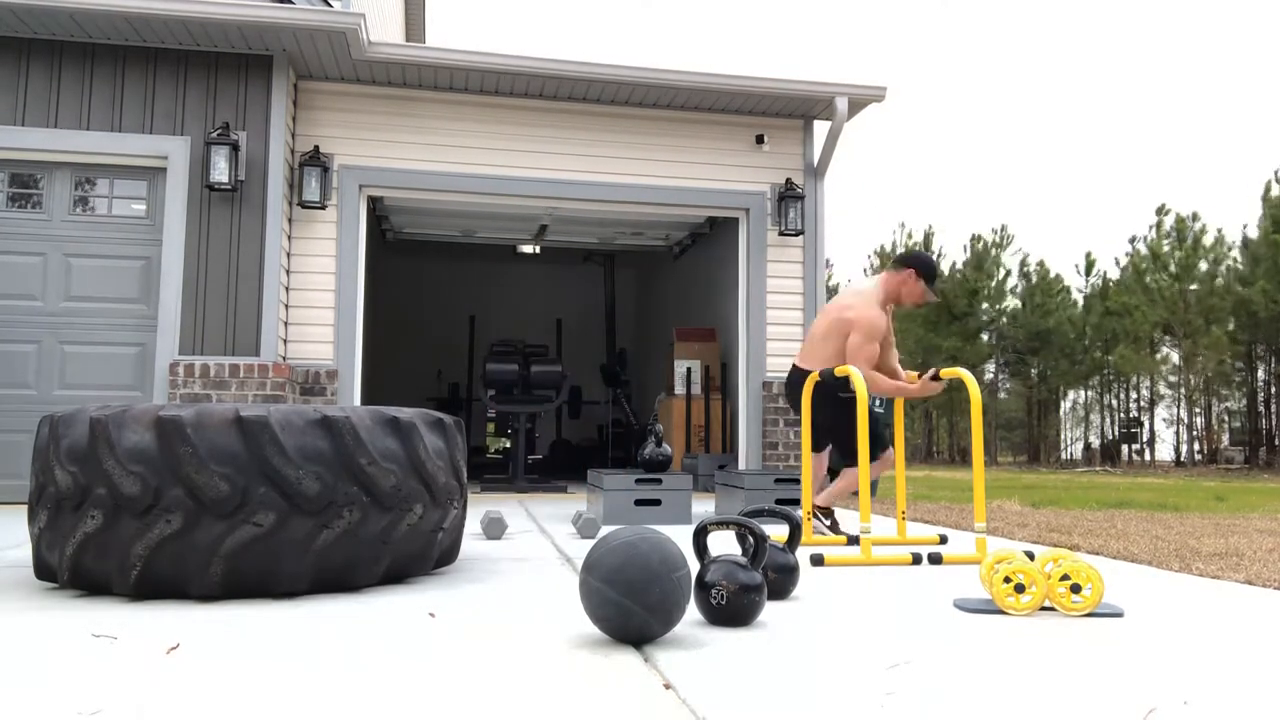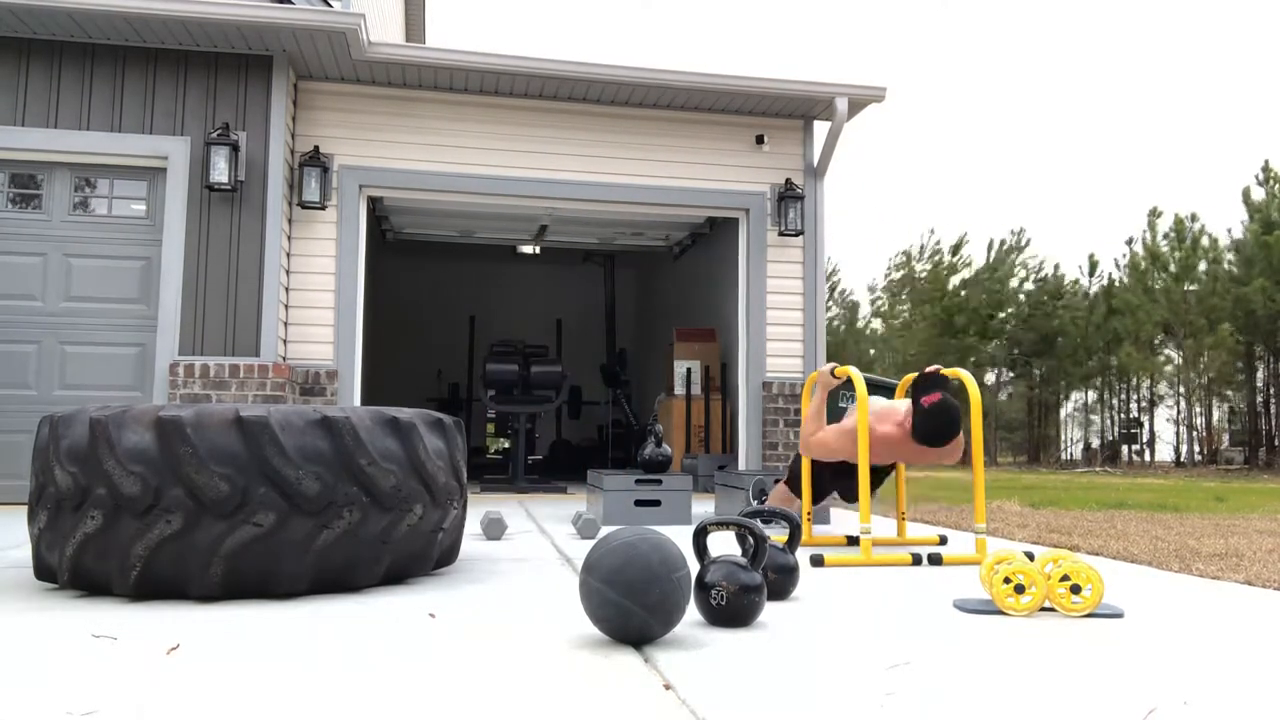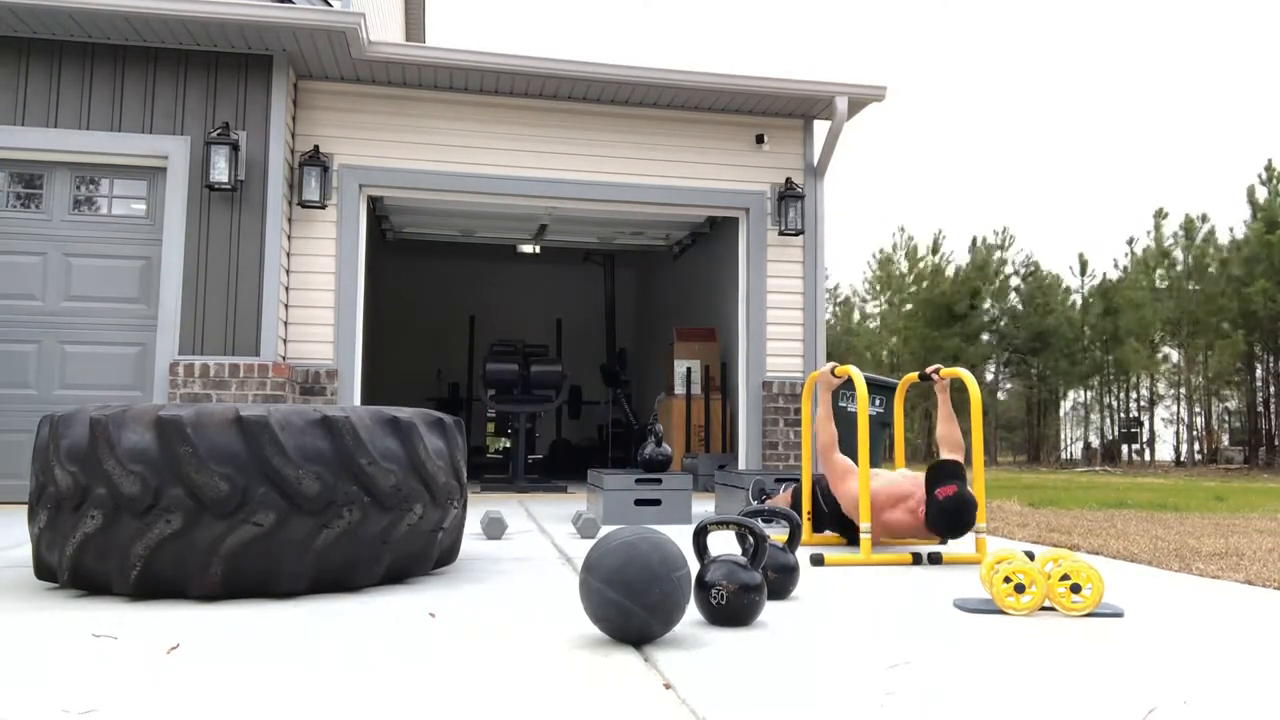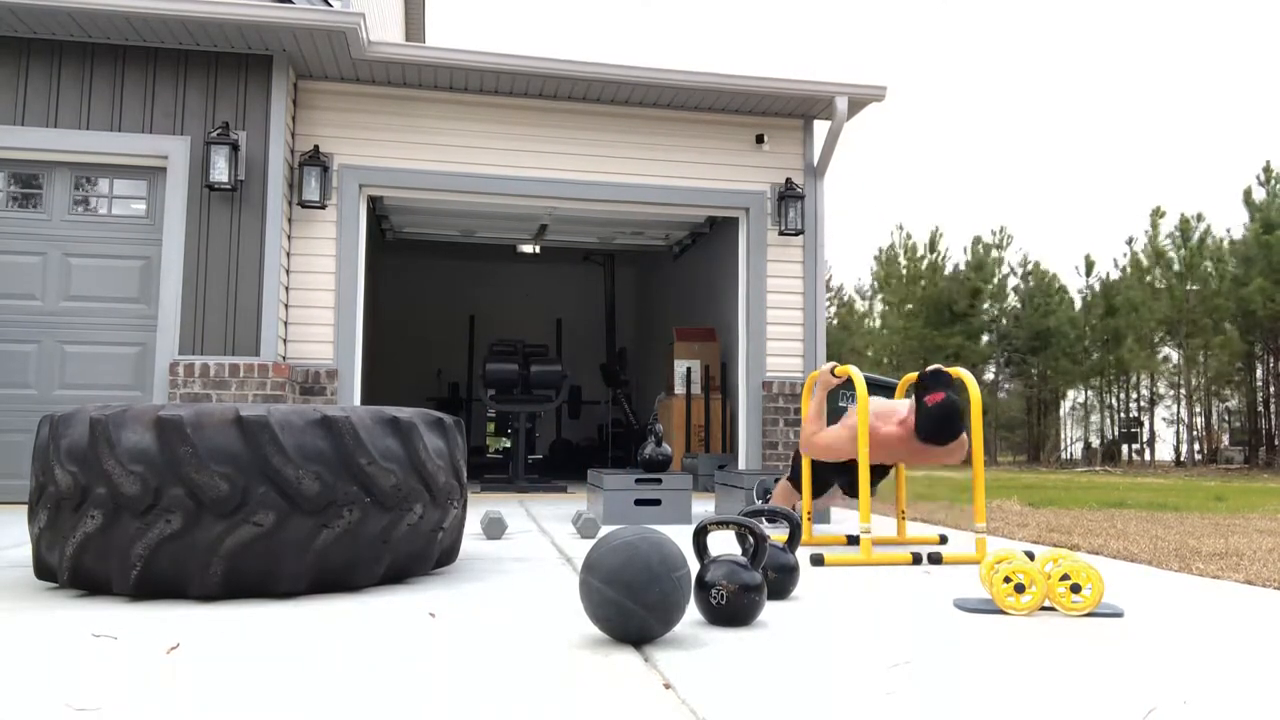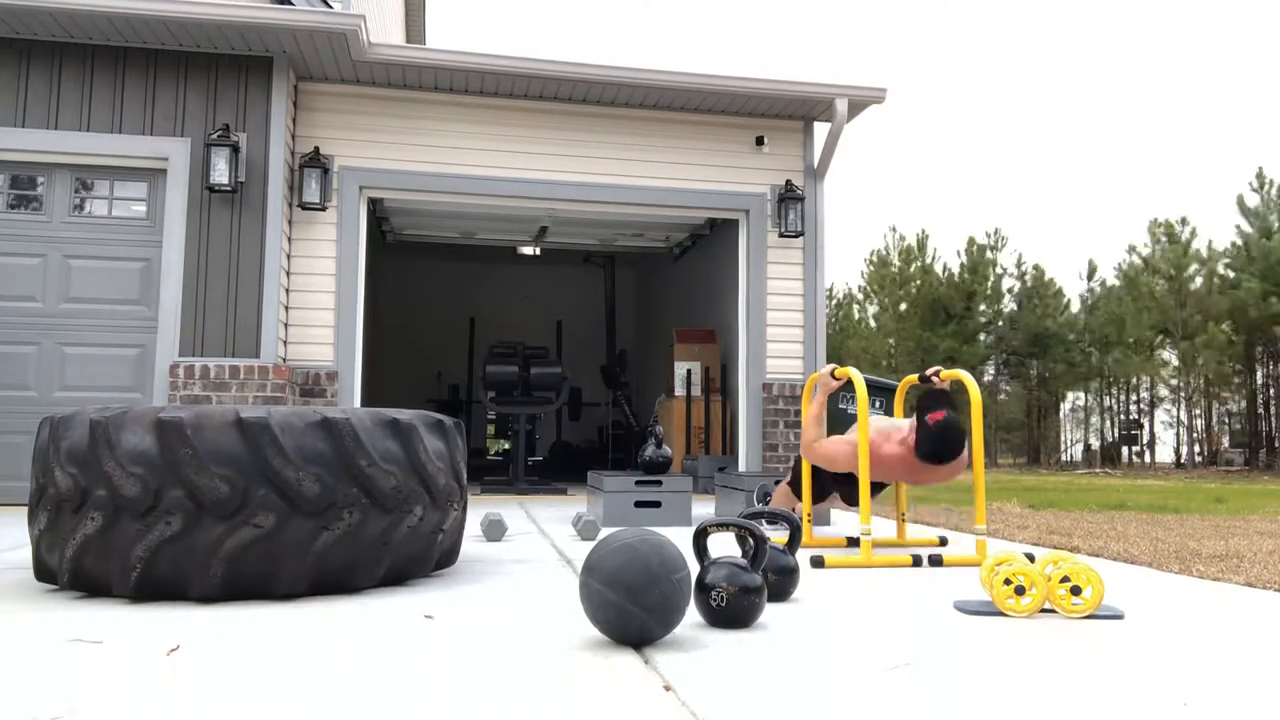
dt=0.4s
person 1, frame 1
right shoulder: (870, 313)
right elbow: (861, 377)
left wrist: (912, 383)
right wrist: (916, 392)
left hip: (801, 383)
right hip: (825, 388)
right knee: (880, 458)
right ankle: (821, 506)
person 1, frame 2
right shoulder: (952, 444)
left elbow: (808, 444)
left wrist: (822, 388)
right wrist: (943, 400)
left hip: (838, 462)
right hip: (872, 472)
left knee: (795, 489)
person 1, frame 3
right shoulder: (962, 505)
left elbow: (829, 454)
right elbow: (953, 451)
left wrist: (824, 391)
right wrist: (943, 394)
left hip: (835, 506)
left knee: (797, 497)
left ankle: (766, 506)
person 1, frame 4
left shoulder: (865, 432)
right shoulder: (957, 445)
left elbow: (808, 443)
right elbow: (946, 428)
left wrist: (822, 387)
right wrist: (939, 386)
left hip: (837, 462)
right hip: (874, 468)
person 1, frame 5
right shoulder: (957, 461)
left elbow: (811, 447)
right elbow: (952, 434)
left wrist: (823, 391)
right wrist: (943, 391)
left hip: (837, 467)
right hip: (871, 484)
